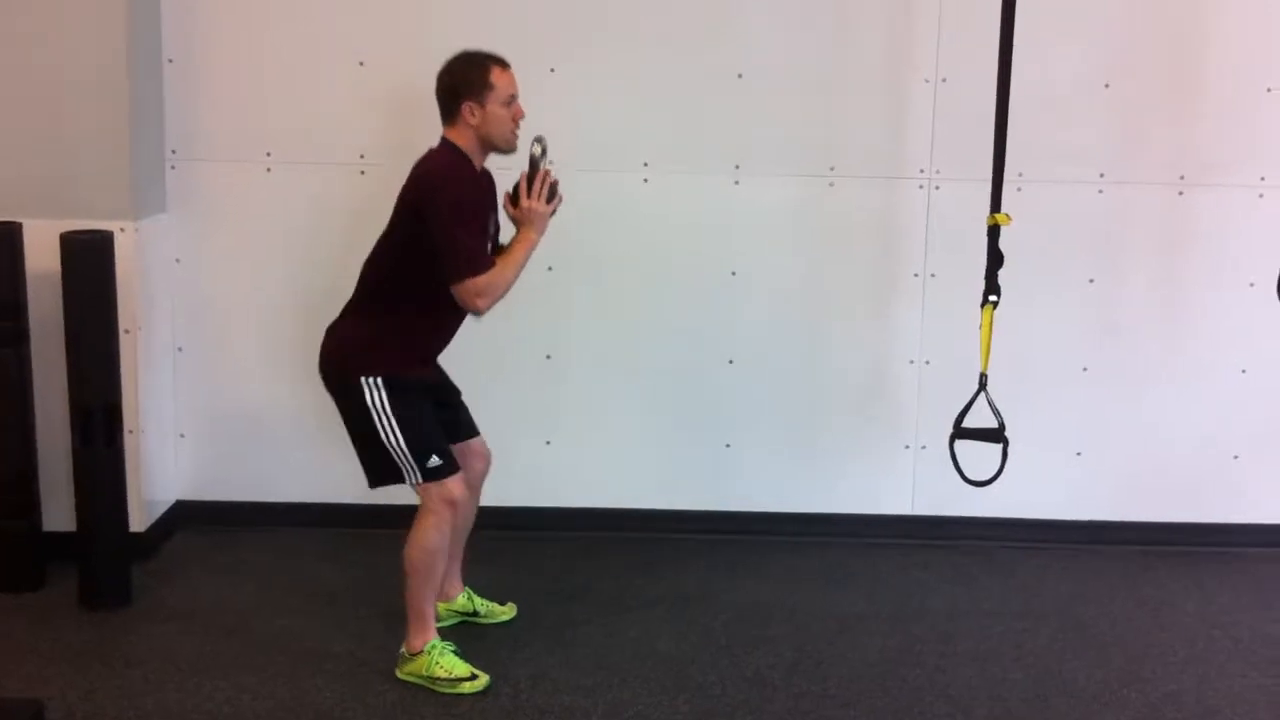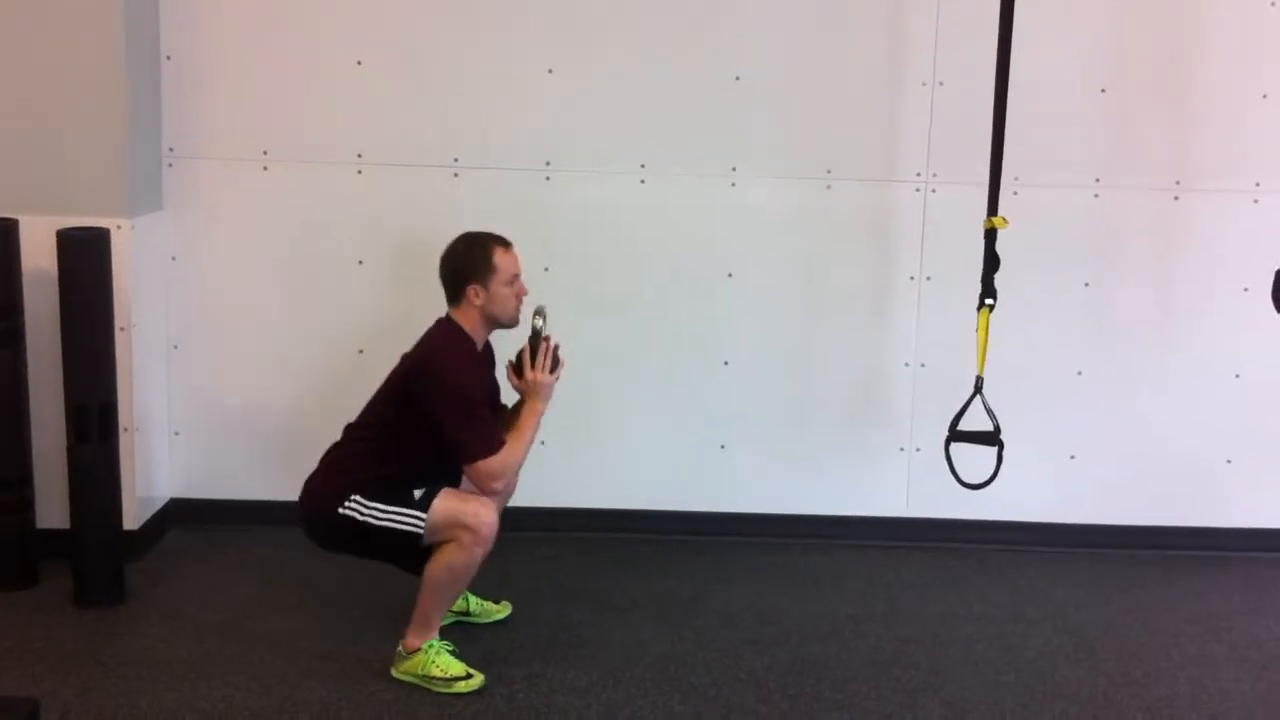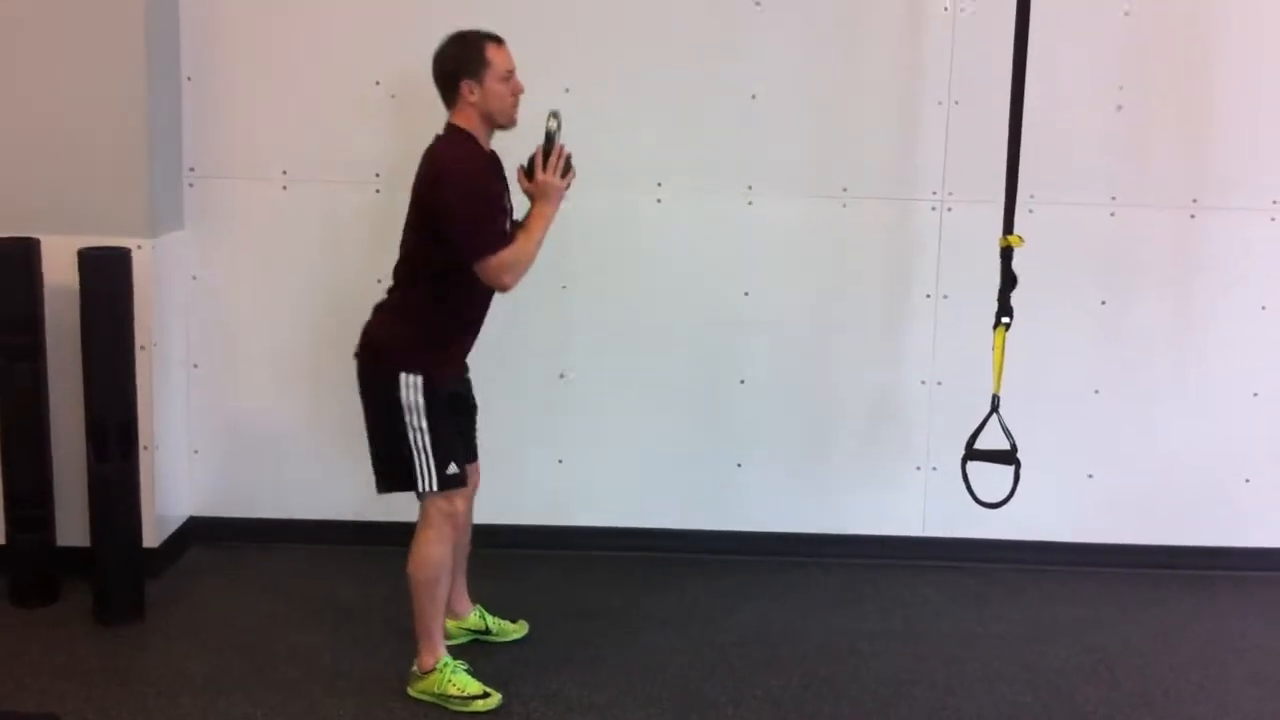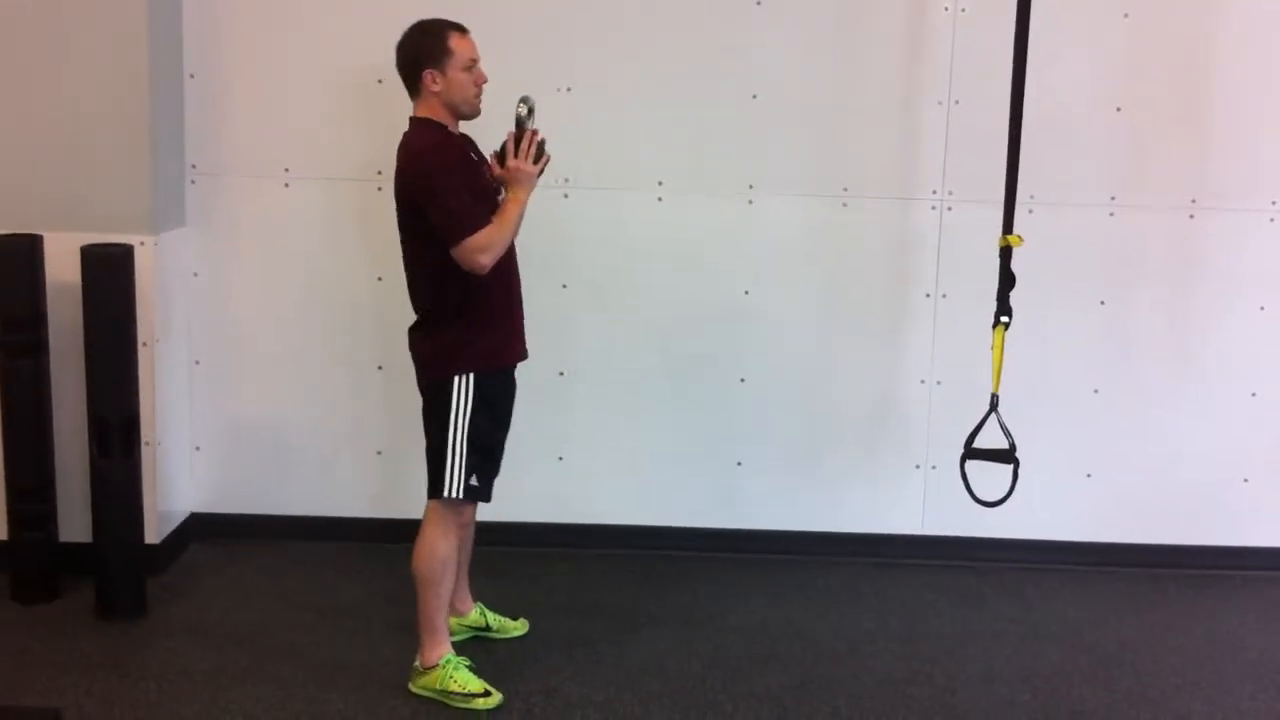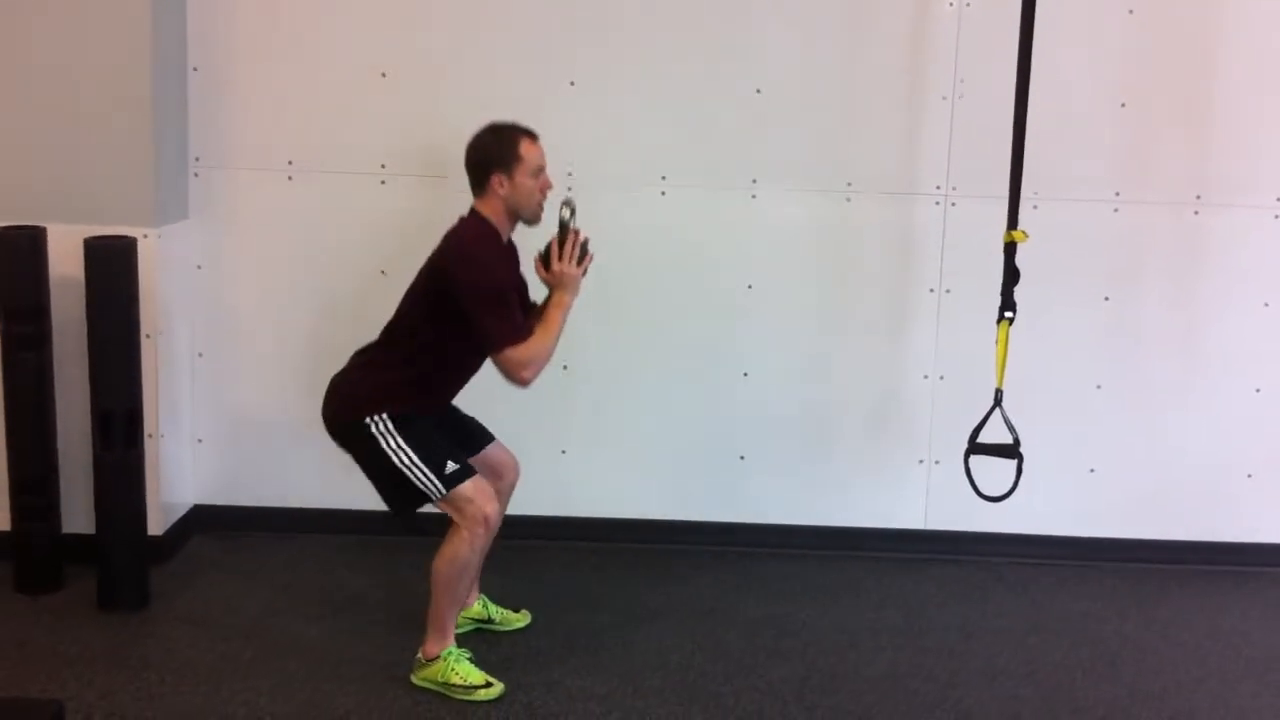
dt=1s
person 1, frame 1
left shoulder: (470, 175)
right shoulder: (445, 180)
left elbow: (480, 271)
right elbow: (477, 294)
left wrist: (523, 225)
right wrist: (532, 230)
left hip: (408, 356)
right hip: (371, 362)
left knee: (473, 462)
right knee: (443, 493)
left ankle: (450, 594)
right ankle: (419, 648)
person 1, frame 2
left shoulder: (469, 347)
right shoulder: (448, 364)
left elbow: (493, 443)
right elbow: (492, 477)
left wrist: (526, 399)
right wrist: (538, 401)
left hip: (383, 475)
right hip: (341, 501)
left knee: (502, 481)
right knee: (478, 521)
left ankle: (444, 595)
right ankle: (416, 649)
person 1, frame 3
left shoulder: (476, 157)
right shoulder: (458, 164)
left elbow: (495, 255)
right elbow: (503, 271)
left wrist: (537, 203)
right wrist: (547, 205)
left hip: (436, 356)
right hip: (406, 362)
left knee: (463, 489)
right knee: (444, 509)
left ankle: (458, 613)
person 1, frame 4
left shoulder: (453, 146)
right shoulder: (428, 154)
left elbow: (482, 234)
right elbow: (478, 252)
left wrist: (508, 182)
right wrist: (520, 189)
left hip: (482, 350)
right hip: (460, 357)
left knee: (467, 495)
right knee: (449, 503)
left ankle: (461, 609)
right ankle: (432, 660)
person 1, frame 5
left shoulder: (493, 245)
right shoulder: (475, 254)
left elbow: (524, 331)
right elbow: (523, 366)
left wrist: (553, 290)
right wrist: (566, 294)
left hip: (414, 398)
right hip: (374, 409)
left knee: (501, 469)
right knee: (478, 509)
left ankle: (465, 603)
right ankle: (434, 655)
